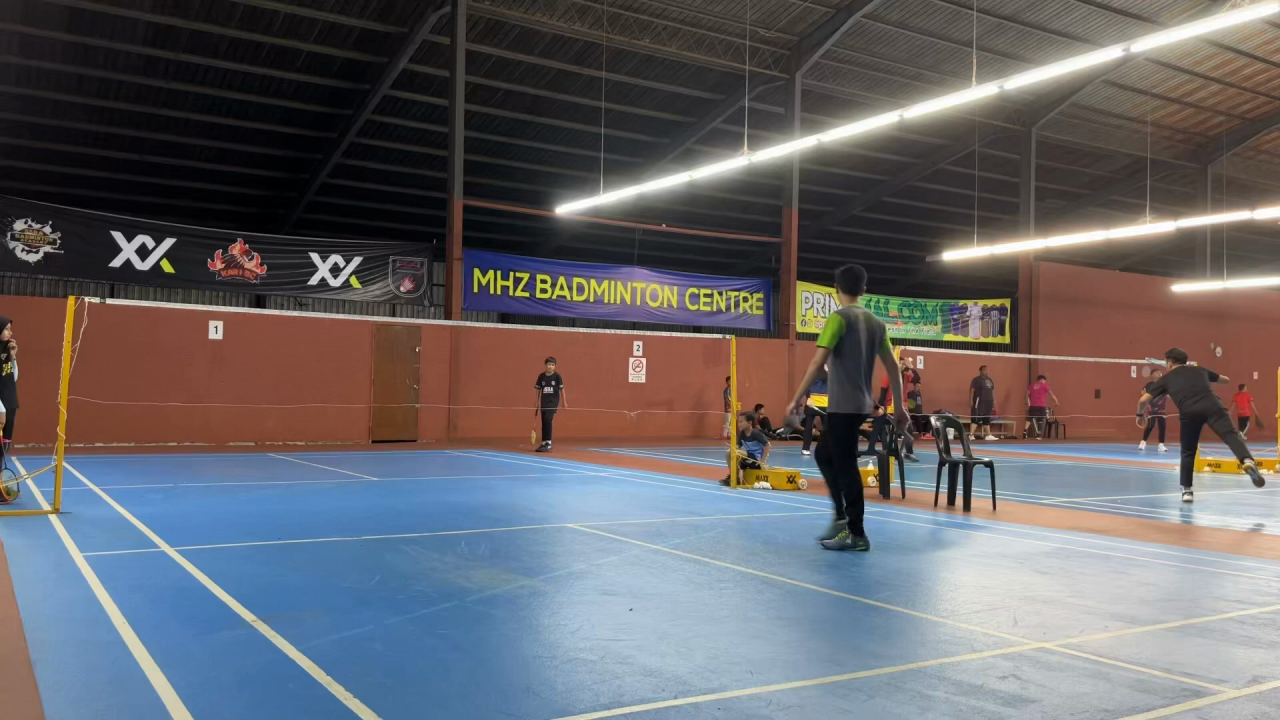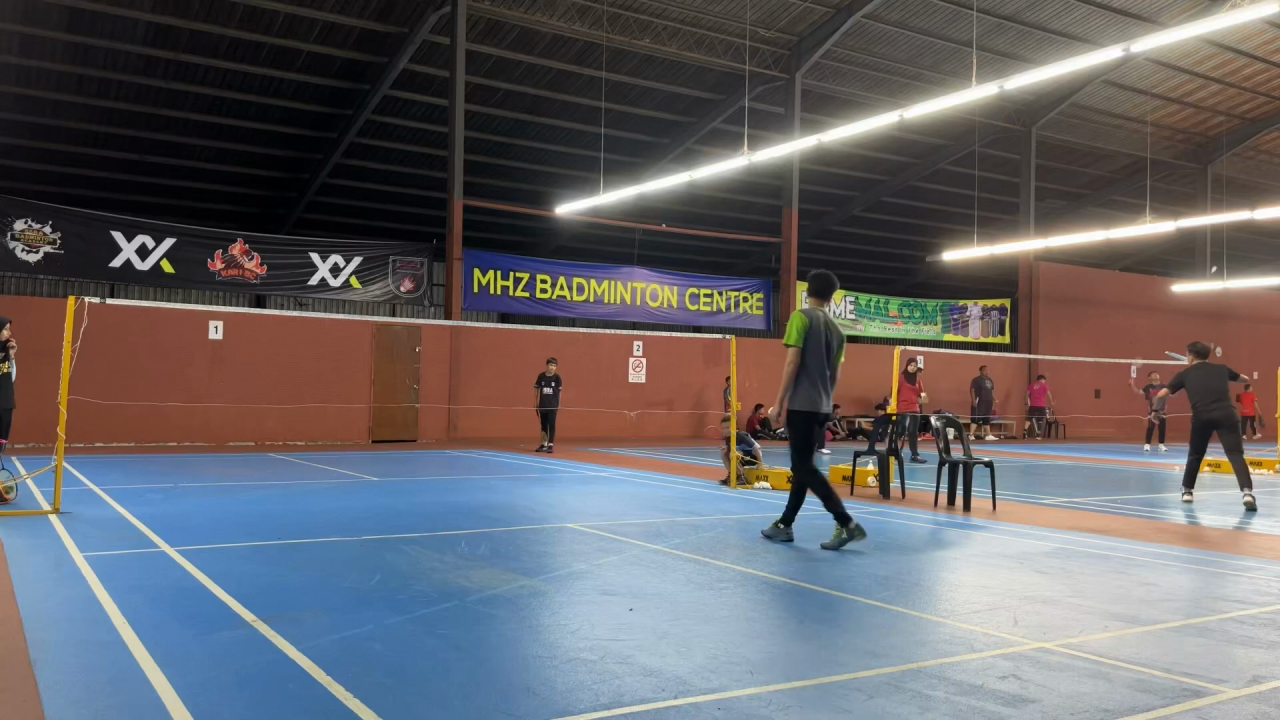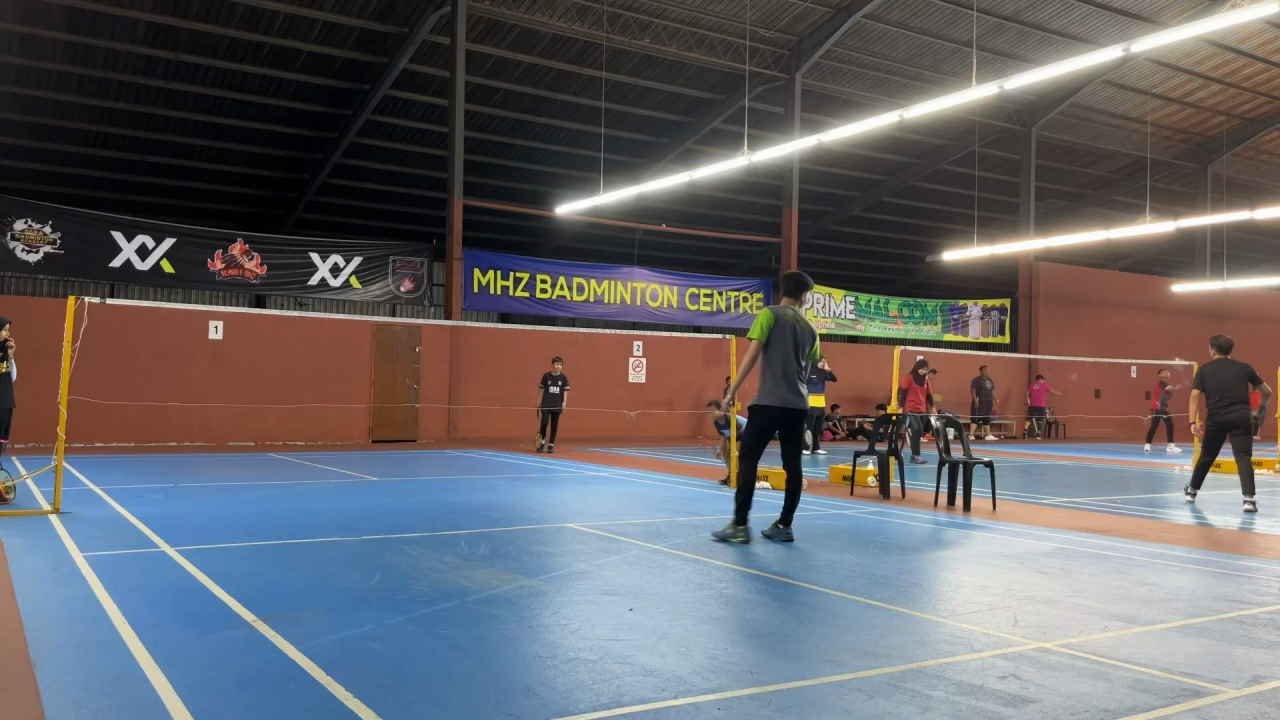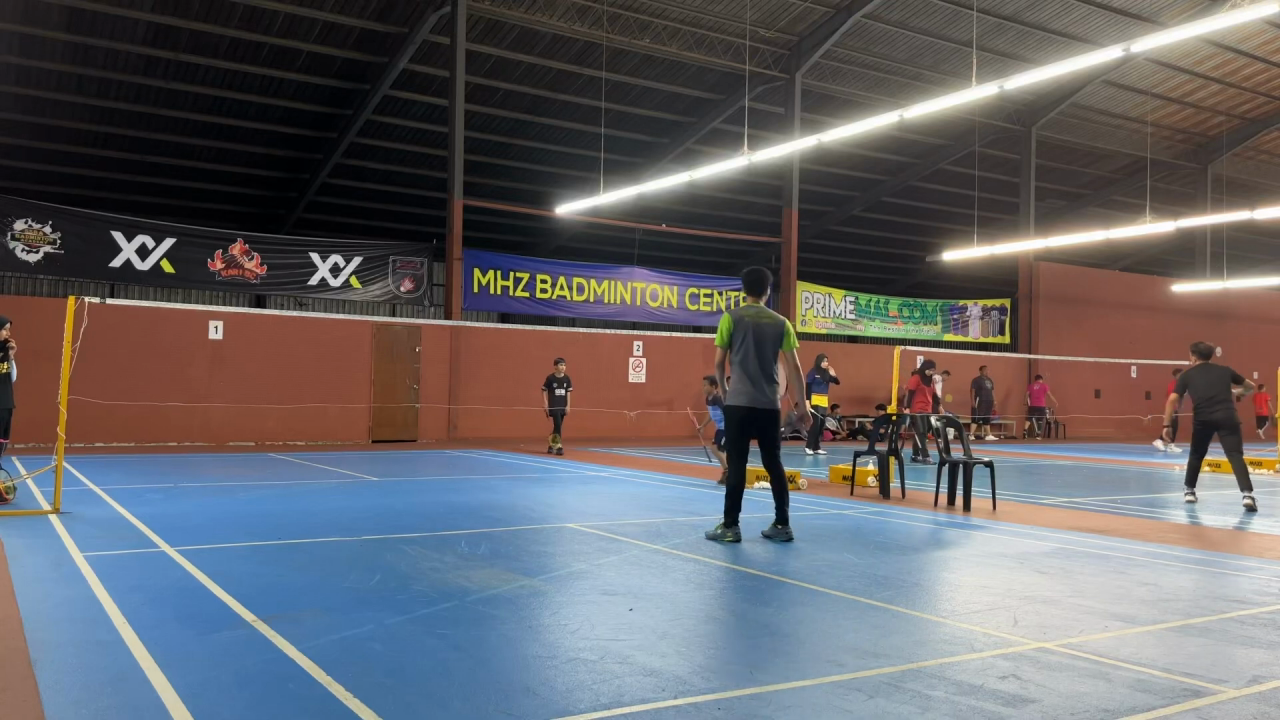
dt=0.4s
person 1, frame 1
left shoulder: (839, 318)
right shoulder: (876, 323)
left elbow: (818, 362)
right elbow: (892, 367)
left wrist: (797, 398)
right wrist: (899, 407)
left hip: (842, 407)
right hip: (860, 405)
left knee: (846, 468)
right knee: (825, 457)
left ankle: (856, 534)
right ankle: (842, 517)
person 1, frame 2
left shoulder: (801, 317)
right shoulder: (836, 328)
left elbow: (792, 362)
left wrist: (778, 402)
left hip: (801, 406)
right hip: (821, 408)
left knee: (803, 468)
right knee: (803, 467)
left ankle: (847, 524)
right ankle: (784, 525)
person 1, frame 3
left shoulder: (769, 314)
right shoulder: (810, 328)
left elbow: (752, 356)
left wrist: (732, 391)
left hip: (770, 402)
right hip: (799, 406)
left knee: (748, 461)
right knee: (793, 466)
left ankle: (739, 525)
right ankle: (784, 525)
person 1, frame 4
left shoulder: (731, 318)
right shoulder: (780, 323)
left elbow: (719, 362)
right elbow: (793, 367)
left wrist: (724, 388)
right wrist: (801, 405)
left hip: (739, 403)
right hip: (771, 404)
left knee: (736, 465)
right knee: (774, 464)
left ankle: (730, 526)
right ankle: (782, 525)
